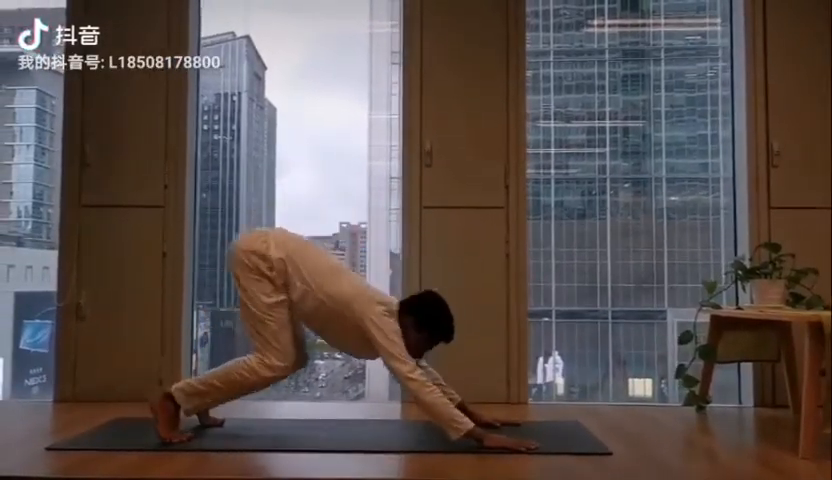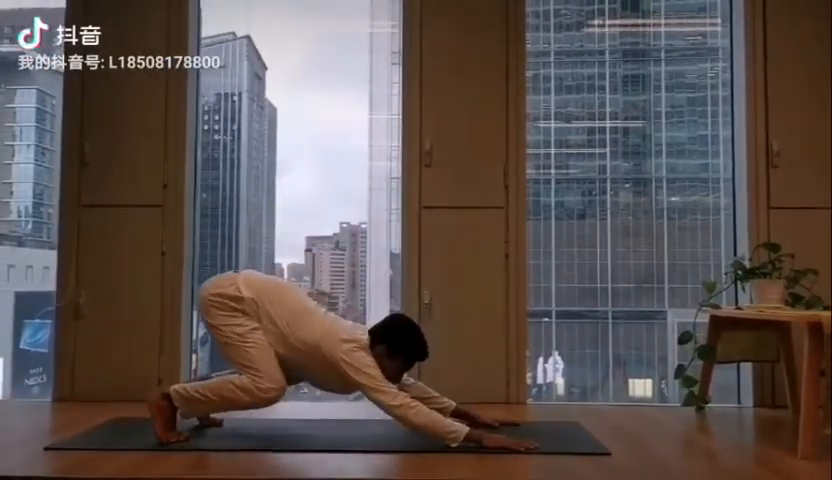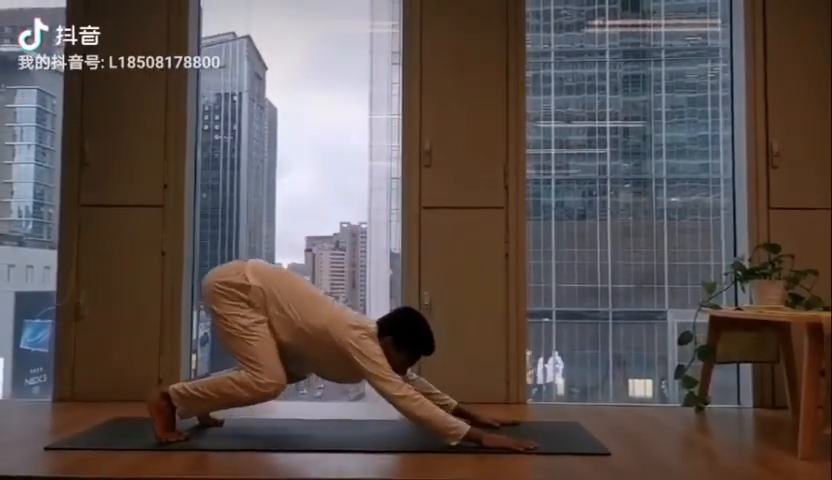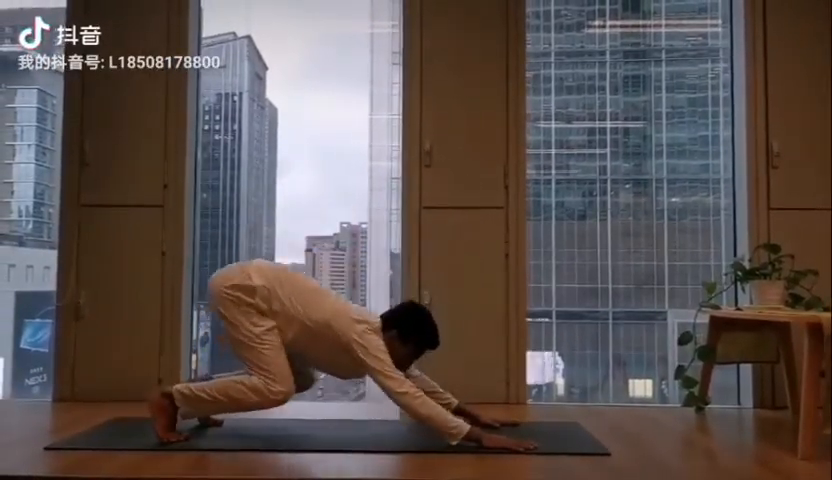
dt=0.4s
person 1, frame 1
left shoulder: (386, 316)
right shoulder: (379, 318)
left elbow: (419, 369)
right elbow: (413, 380)
left wrist: (468, 411)
right wrist: (478, 434)
left hip: (272, 256)
right hip: (260, 255)
left knee: (292, 359)
right knee: (276, 363)
left ankle: (197, 400)
right ankle: (172, 400)
person 1, frame 2
left shoulder: (362, 346)
right shoulder: (350, 353)
left elbow: (406, 388)
right elbow: (399, 403)
left wrist: (466, 414)
right wrist: (475, 436)
left hip: (248, 294)
right hip: (227, 296)
left knee: (287, 373)
right knee: (268, 387)
left ankle: (197, 401)
right ankle: (170, 400)
person 1, frame 3
left shoulder: (368, 338)
right shoulder: (359, 342)
left elbow: (409, 383)
right elbow: (403, 396)
left wrist: (467, 413)
right wrist: (476, 436)
left hip: (251, 285)
right hip: (233, 285)
left knee: (294, 369)
right knee: (267, 382)
left ankle: (196, 403)
right ankle: (169, 400)
person 1, frame 4
left shoulder: (379, 331)
right shoulder: (364, 335)
left elbow: (414, 380)
right elbow: (404, 394)
left wrist: (468, 415)
right wrist: (474, 436)
left hip: (252, 285)
right hip: (238, 288)
left knee: (300, 380)
right knee: (276, 387)
left ankle: (199, 402)
right ankle: (170, 400)
